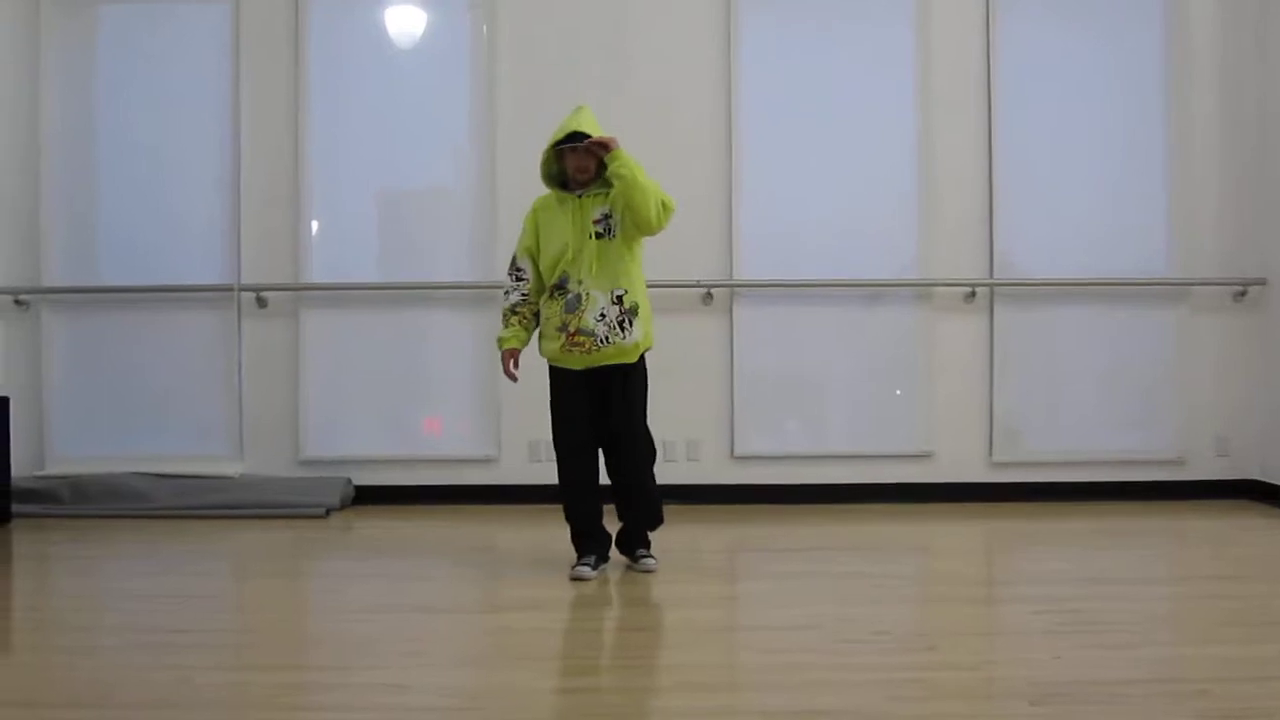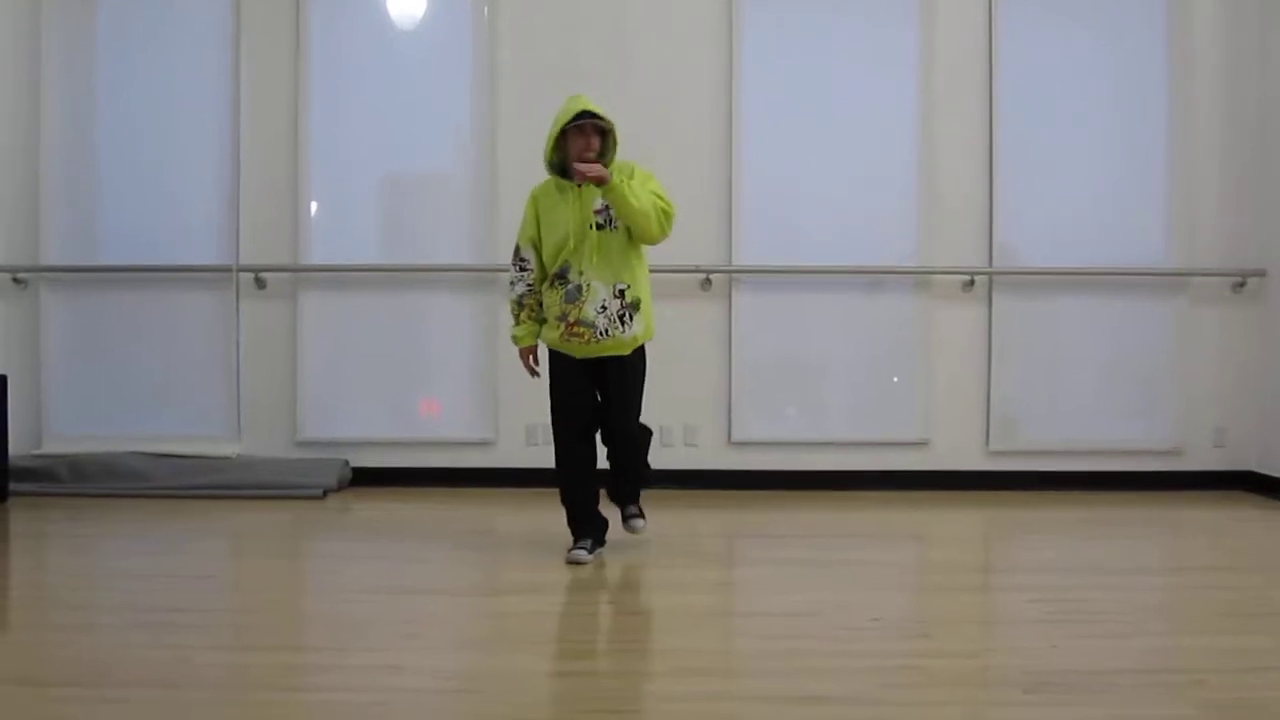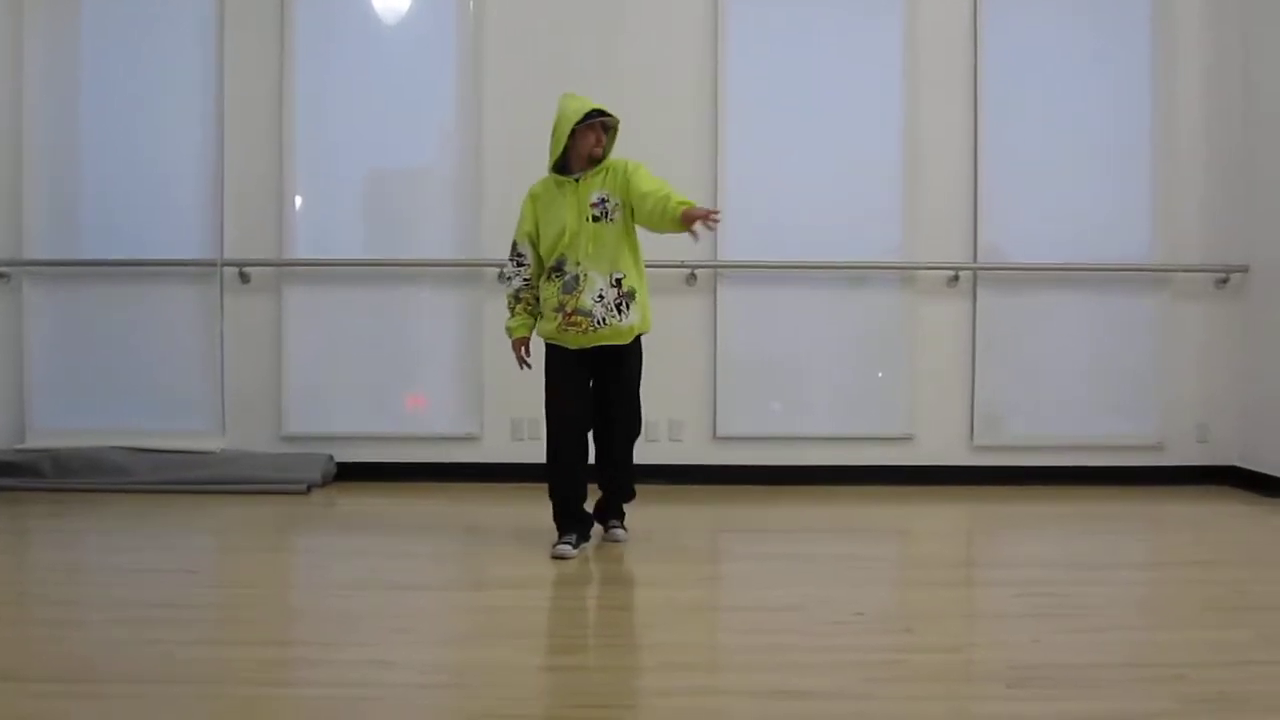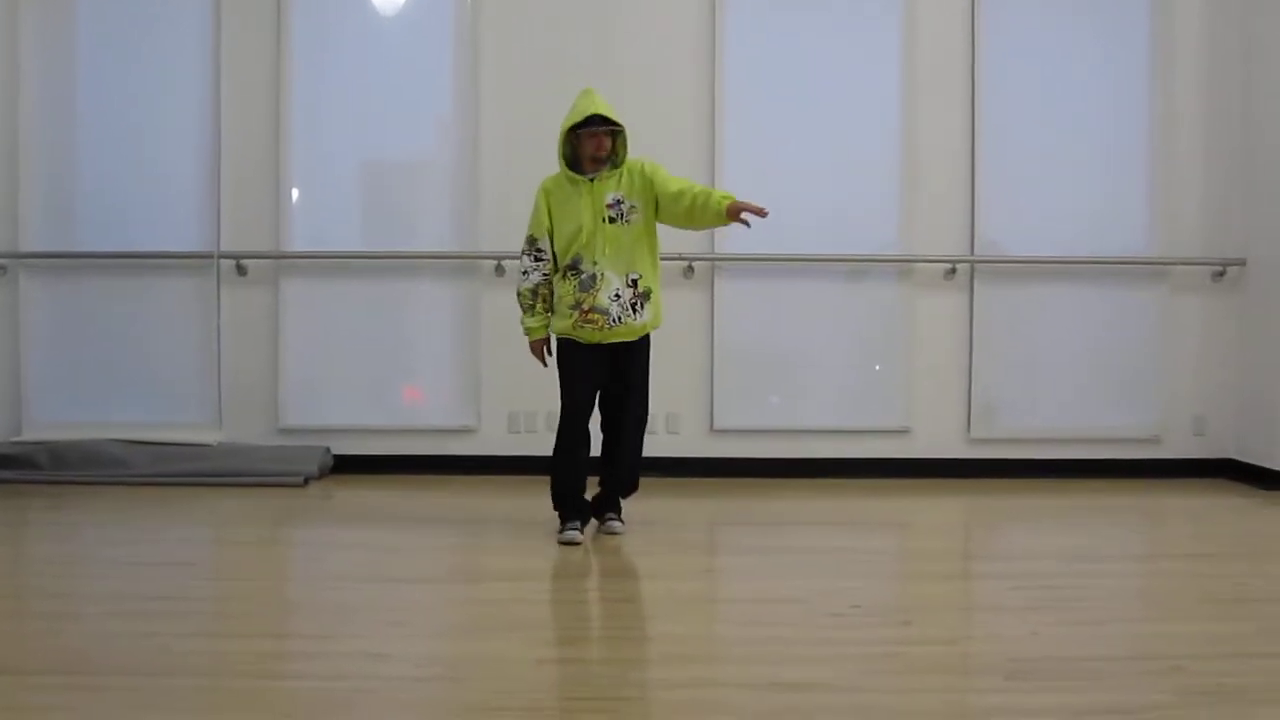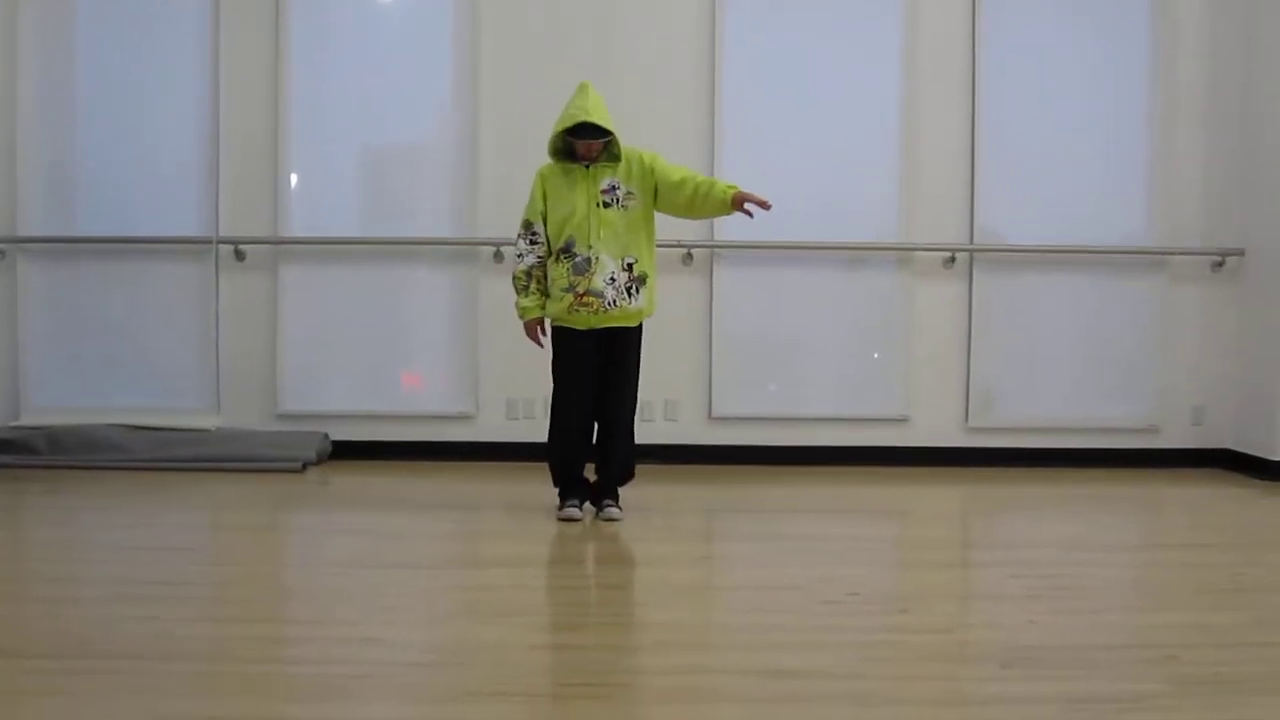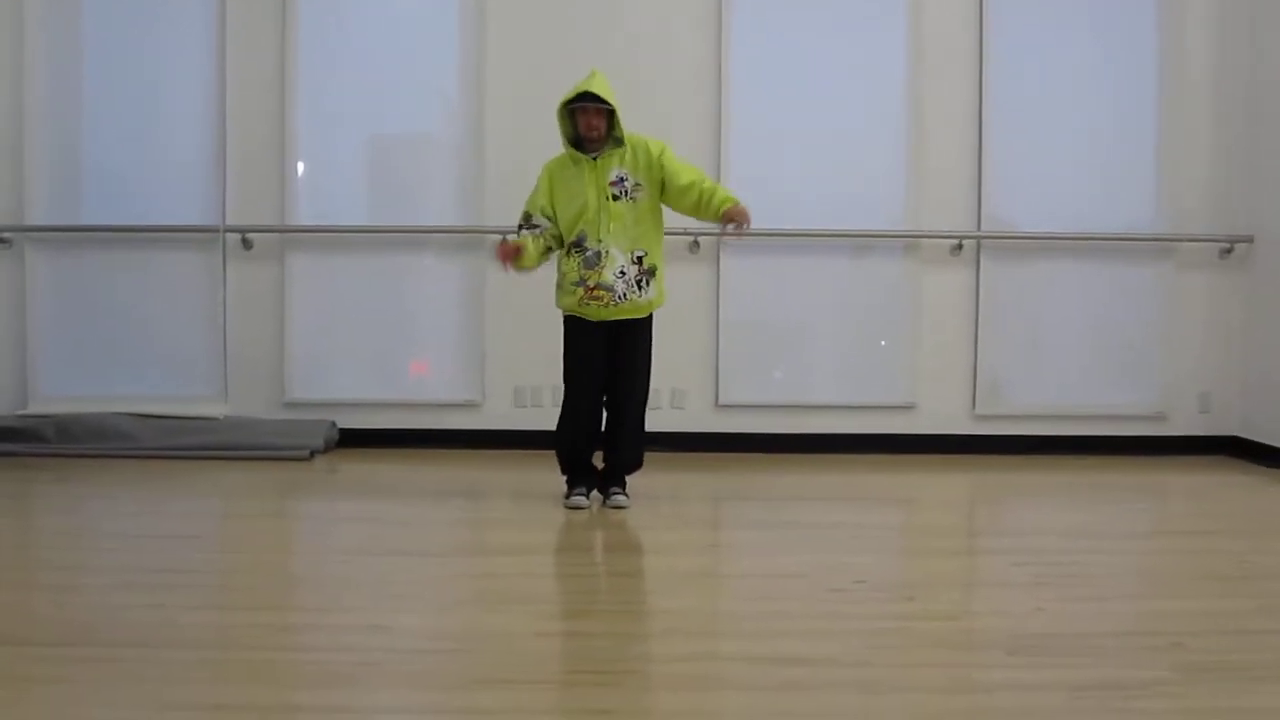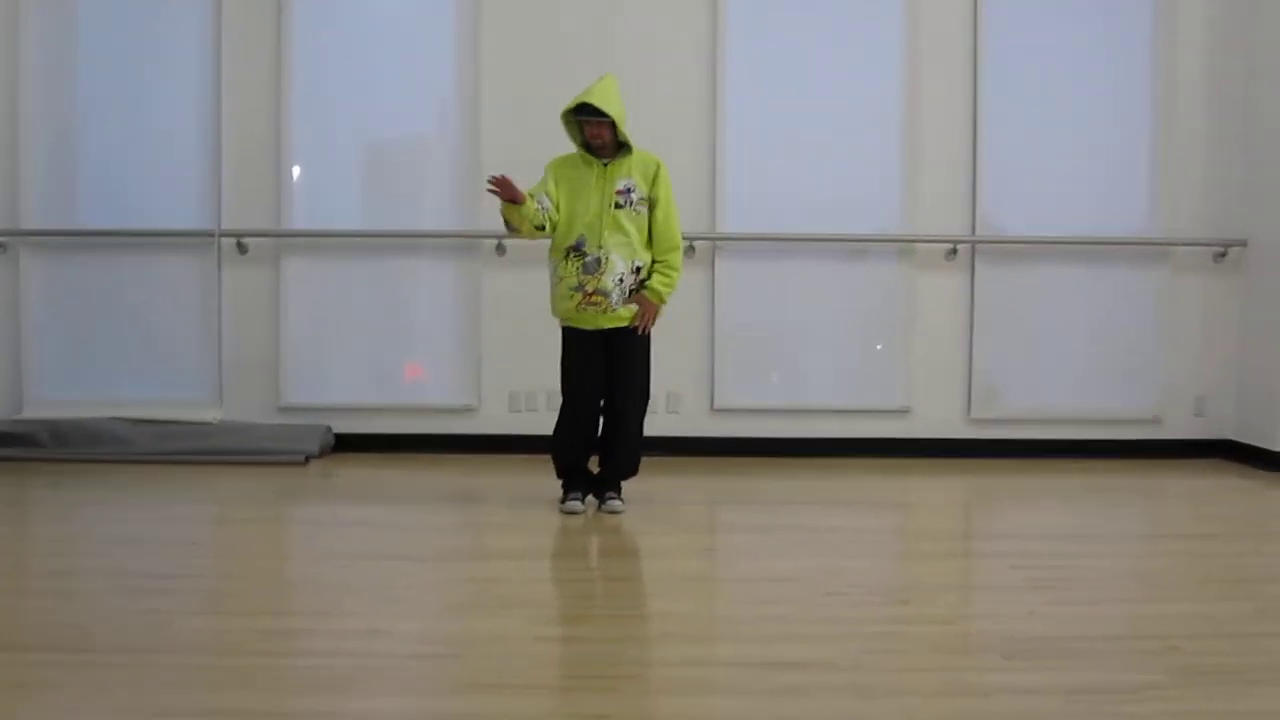
dt=0.4s
person 1, frame 1
left shoulder: (623, 196)
right shoulder: (543, 210)
left elbow: (656, 215)
right elbow: (523, 279)
left wrist: (618, 160)
right wrist: (512, 336)
left hip: (622, 351)
right hip: (567, 356)
left knee: (631, 448)
right knee: (575, 454)
left ankle: (637, 537)
right ankle: (590, 546)
person 1, frame 2
left shoulder: (630, 177)
right shoulder: (543, 196)
left elbow: (657, 225)
right elbow: (527, 269)
left wrist: (612, 183)
right wrist: (526, 332)
left hip: (623, 337)
right hip: (567, 342)
left knee: (624, 428)
right knee: (573, 438)
left ankle: (629, 495)
right ankle: (586, 529)
person 1, frame 3
left shoulder: (624, 175)
right shoulder: (540, 195)
left elbow: (657, 199)
right elbow: (522, 265)
left wrist: (685, 212)
right wrist: (519, 325)
left hip: (620, 331)
right hip: (564, 335)
left knee: (620, 427)
right knee: (565, 432)
left ankle: (613, 509)
right ankle: (571, 523)
person 1, frame 4
left shoulder: (641, 176)
right shoulder: (553, 190)
left elbow: (684, 198)
right elbow: (536, 261)
left wrist: (725, 205)
right wrist: (535, 324)
left hip: (631, 327)
right hip: (576, 329)
left knee: (626, 420)
right knee: (574, 418)
left ankle: (611, 502)
right ankle: (571, 510)
person 1, frame 5
left shoulder: (639, 165)
right shoulder: (549, 177)
left elbow: (686, 188)
right elbow: (530, 246)
left wrist: (729, 196)
right wrist: (530, 307)
left hip: (623, 313)
right hip: (569, 315)
left knee: (617, 405)
right knee: (571, 405)
left ankle: (608, 488)
right ankle: (571, 488)
person 1, frame 6
left shoulder: (645, 154)
right shoulder: (556, 170)
left elbow: (688, 184)
right elbow: (539, 230)
left wrist: (722, 204)
right wrist: (519, 251)
left hip: (634, 303)
right hip: (581, 305)
left knee: (629, 396)
right knee: (582, 395)
left ankle: (615, 476)
right ankle: (578, 476)
person 1, frame 7
left shoulder: (649, 168)
right shoulder: (561, 169)
left elbow: (667, 239)
right elbow: (539, 219)
left wrist: (656, 292)
right wrist: (516, 202)
left hip: (632, 312)
right hip: (580, 311)
left knee: (627, 404)
right knee: (579, 401)
left ankle: (610, 482)
right ankle: (573, 481)
